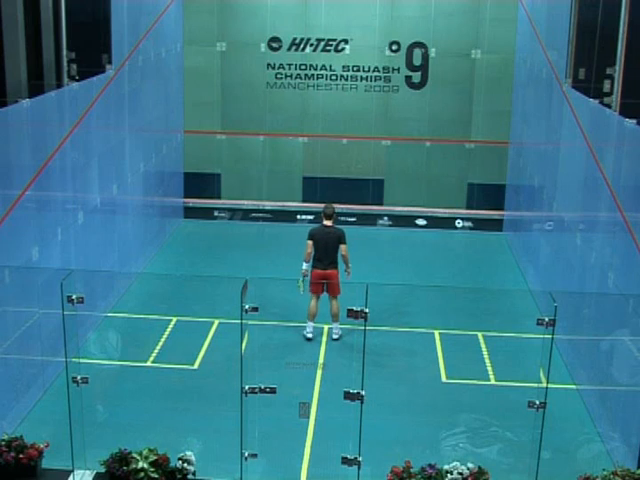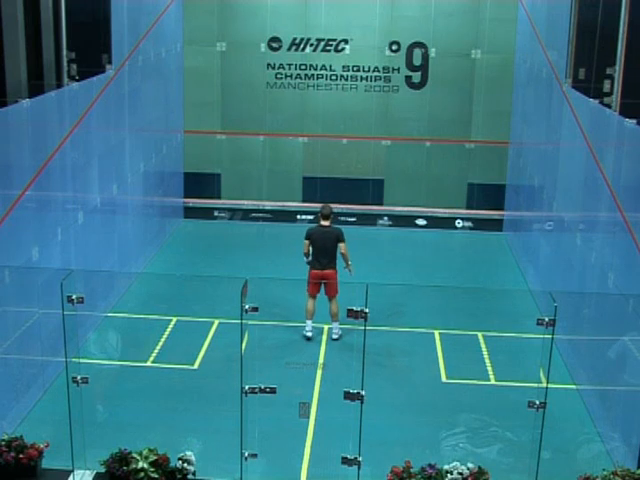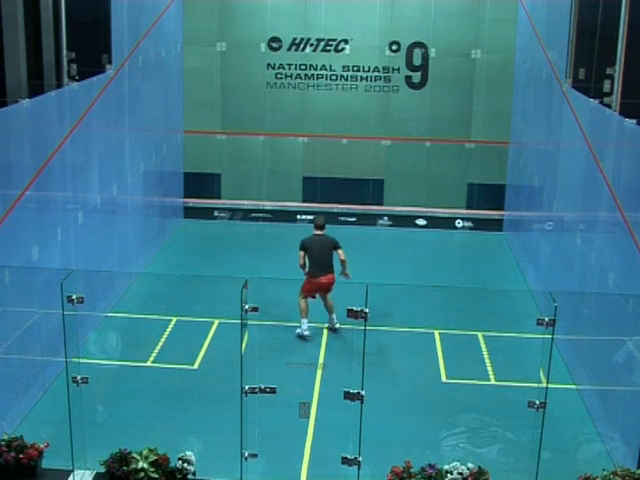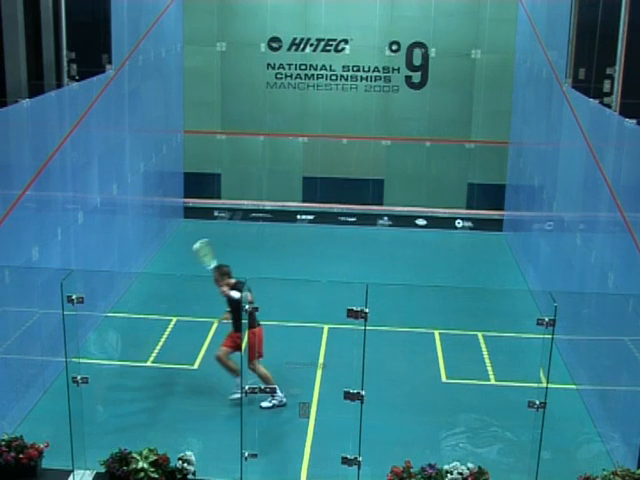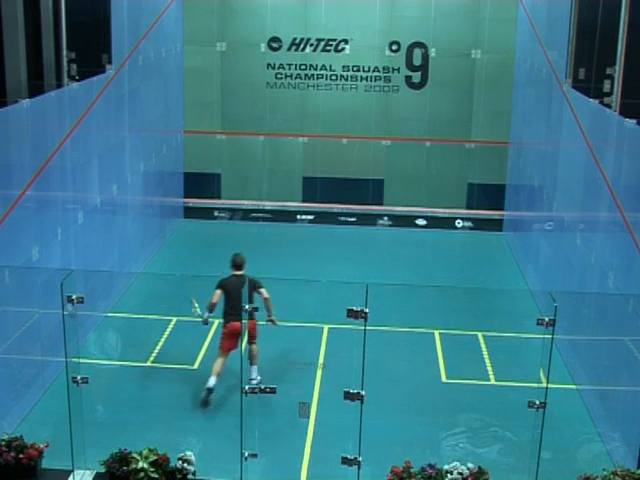
dt=1s
person 1, frame 1
left shoulder: (313, 231)
right shoulder: (340, 232)
left elbow: (309, 251)
right elbow: (344, 253)
left wrist: (305, 267)
right wrist: (348, 266)
left hip: (316, 270)
right hip: (332, 271)
left knee: (314, 299)
right knee: (333, 300)
left ankle: (309, 330)
right ankle: (336, 331)
person 1, frame 2
left shoulder: (311, 231)
right shoulder: (337, 231)
left elbow: (305, 251)
right elbow: (343, 251)
left wrist: (308, 259)
right wrist: (348, 264)
left hip: (314, 270)
right hip: (330, 271)
left knee: (311, 299)
right knee: (332, 300)
left ankle: (308, 329)
right ankle: (335, 331)
person 1, frame 3
left shoulder: (305, 241)
right shoulder: (332, 240)
left elbow: (301, 263)
right elbow: (342, 258)
left wrist: (306, 271)
right wrist: (345, 270)
left hip: (314, 278)
right hip: (329, 277)
left knee: (302, 297)
right knee: (324, 296)
left ankle: (304, 328)
right ankle: (333, 322)
person 1, frame 4
left shoulder: (240, 286)
right shoulder: (231, 289)
left elbow: (248, 299)
left wrist: (231, 294)
right wrist: (230, 314)
left hip: (252, 331)
right hip: (237, 332)
left knee: (254, 365)
right knee: (220, 356)
left ankle: (278, 396)
right ankle: (242, 387)
person 1, frame 5
left shoulder: (223, 282)
right shoulder: (253, 281)
left elbow: (214, 301)
right elbow: (266, 296)
left wrist: (207, 316)
right wrist: (270, 315)
left hip: (230, 324)
right hip: (249, 323)
left knee: (221, 357)
right knee: (252, 344)
left ankle: (211, 385)
right ankle: (254, 377)
